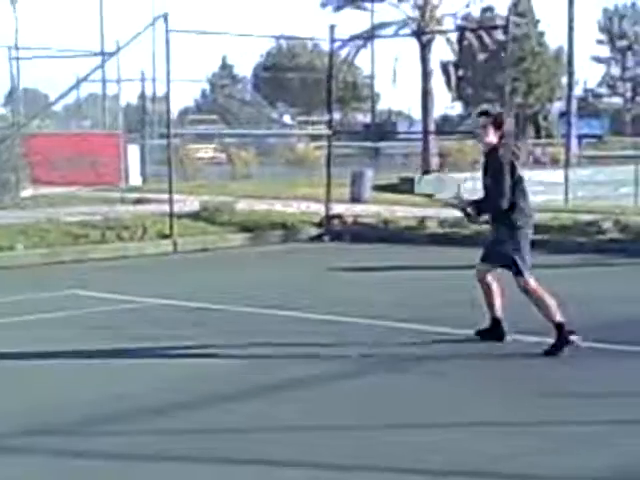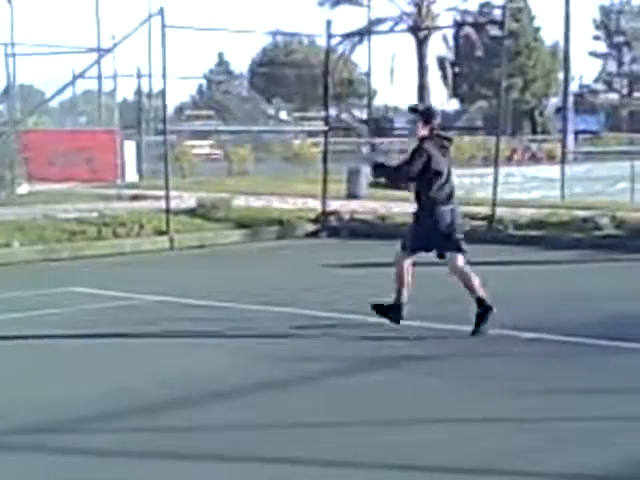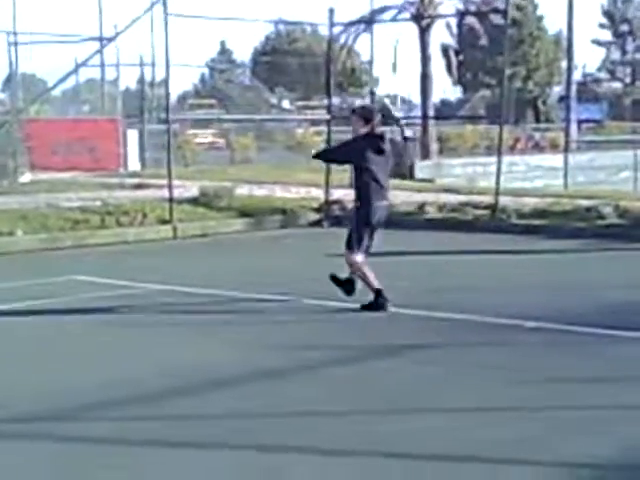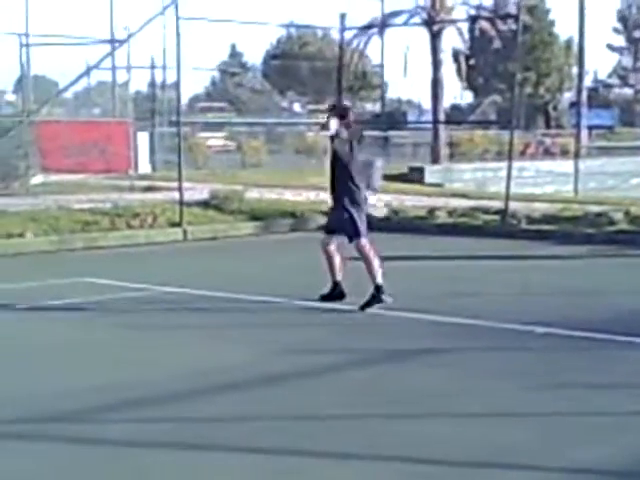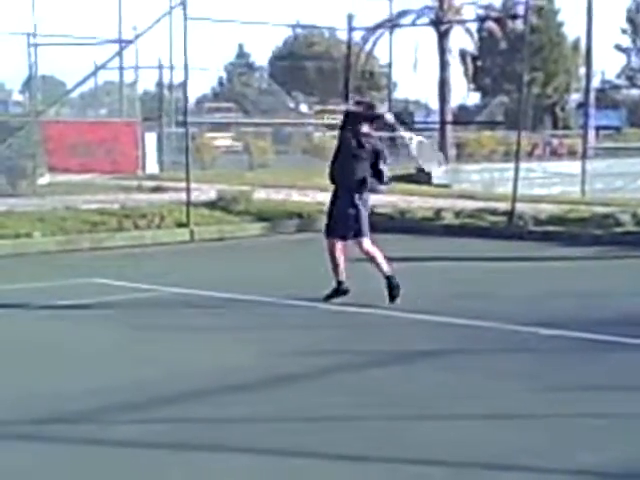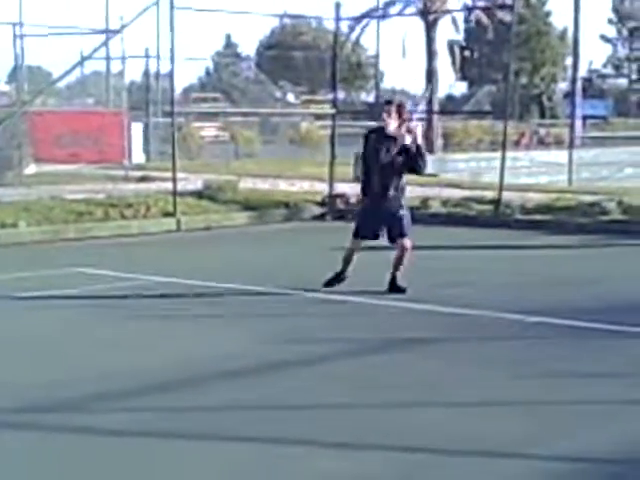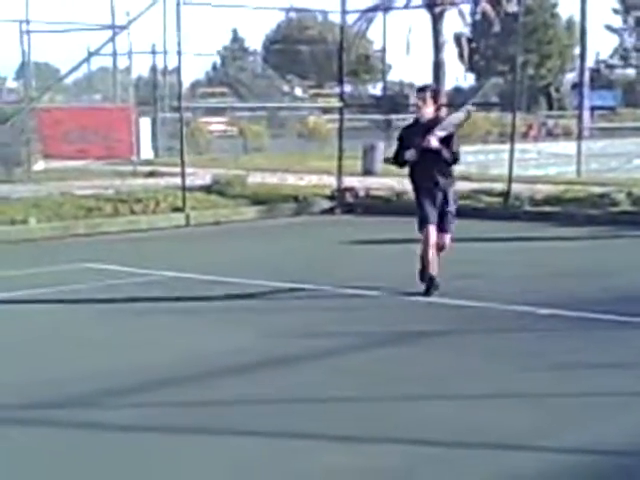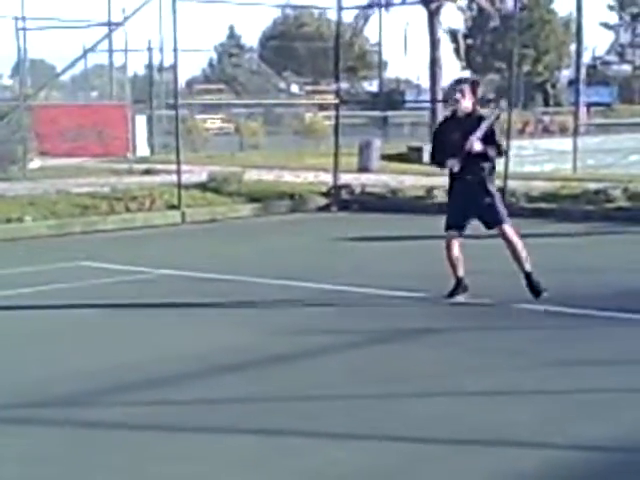
dt=0.4s
person 1, frame 1
left shoulder: (500, 159)
right shoulder: (492, 157)
left elbow: (501, 200)
left wrist: (471, 207)
right wrist: (476, 207)
left hip: (513, 228)
right hip: (502, 228)
left knee: (527, 284)
right knee: (483, 273)
left ankle: (564, 334)
right ankle: (495, 326)
person 1, frame 2
left shoulder: (424, 148)
right shoulder: (439, 146)
left elbow: (399, 175)
right elbow: (410, 170)
left wrist: (376, 166)
right wrist: (385, 167)
left hip: (431, 214)
right hip: (449, 212)
left knee: (403, 258)
right knee: (458, 265)
left ankle: (397, 307)
right ankle: (483, 306)
person 1, frame 3
left shoulder: (357, 145)
right shoulder: (384, 141)
left elbow: (330, 154)
left wrist: (318, 153)
left hip: (368, 207)
right hip: (382, 205)
left knee: (353, 258)
right knee: (354, 245)
left ankle: (380, 297)
right ankle: (350, 282)
person 1, frame 4
left shoulder: (346, 136)
right shoulder: (344, 139)
left wrist: (332, 133)
left hip: (350, 201)
right hip: (342, 200)
left knee: (363, 245)
right knee: (327, 243)
left ankle: (379, 291)
right ankle: (337, 288)
person 1, frame 5
left shoulder: (375, 145)
right shoulder: (347, 131)
left elbow: (380, 178)
right elbow: (350, 116)
left wrist: (381, 172)
right wrist: (380, 115)
left hip: (357, 197)
right hip: (338, 195)
left knee: (365, 245)
right knee: (333, 244)
left ankle: (390, 280)
right ankle: (340, 285)
person 1, frame 6
left shoulder: (408, 143)
right shoulder: (372, 136)
left elbow: (419, 169)
right elbow: (370, 160)
left wrist: (417, 145)
left hip: (395, 200)
right hip: (371, 199)
left knee: (404, 245)
right knee: (355, 243)
left ankle: (394, 281)
right ankle: (342, 272)
person 1, frame 7
right shoulder: (408, 131)
left elbow: (454, 157)
right elbow: (397, 159)
left wrist: (438, 146)
right wrist: (405, 156)
left hip: (444, 190)
right hip: (423, 191)
left knee: (443, 242)
right knee: (429, 235)
left ankle: (425, 262)
right ankle: (431, 279)
person 1, frame 8
left shoulder: (482, 122)
right shoulder: (445, 126)
left elbow: (498, 151)
right elbow: (435, 156)
left wrist: (481, 148)
right wrist: (447, 162)
left hip: (483, 186)
right hip: (458, 189)
left knee: (507, 232)
right knee: (451, 238)
left ankle: (530, 279)
right ankle: (460, 283)
